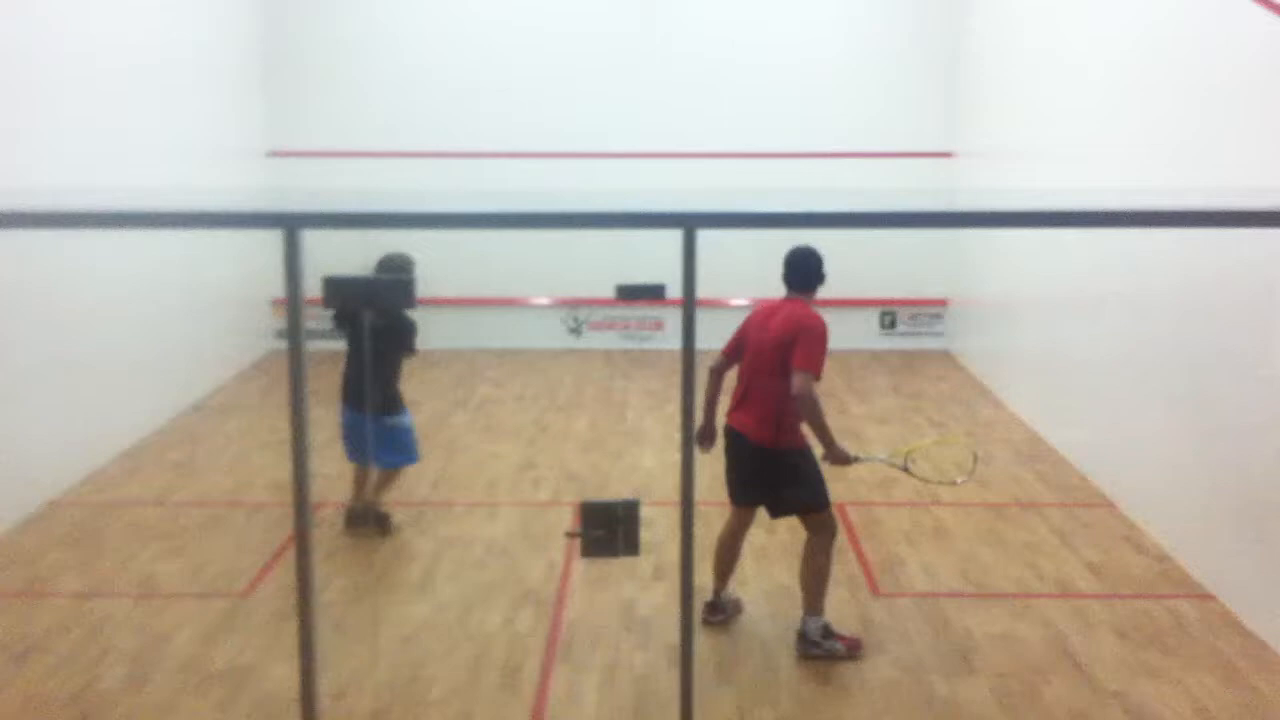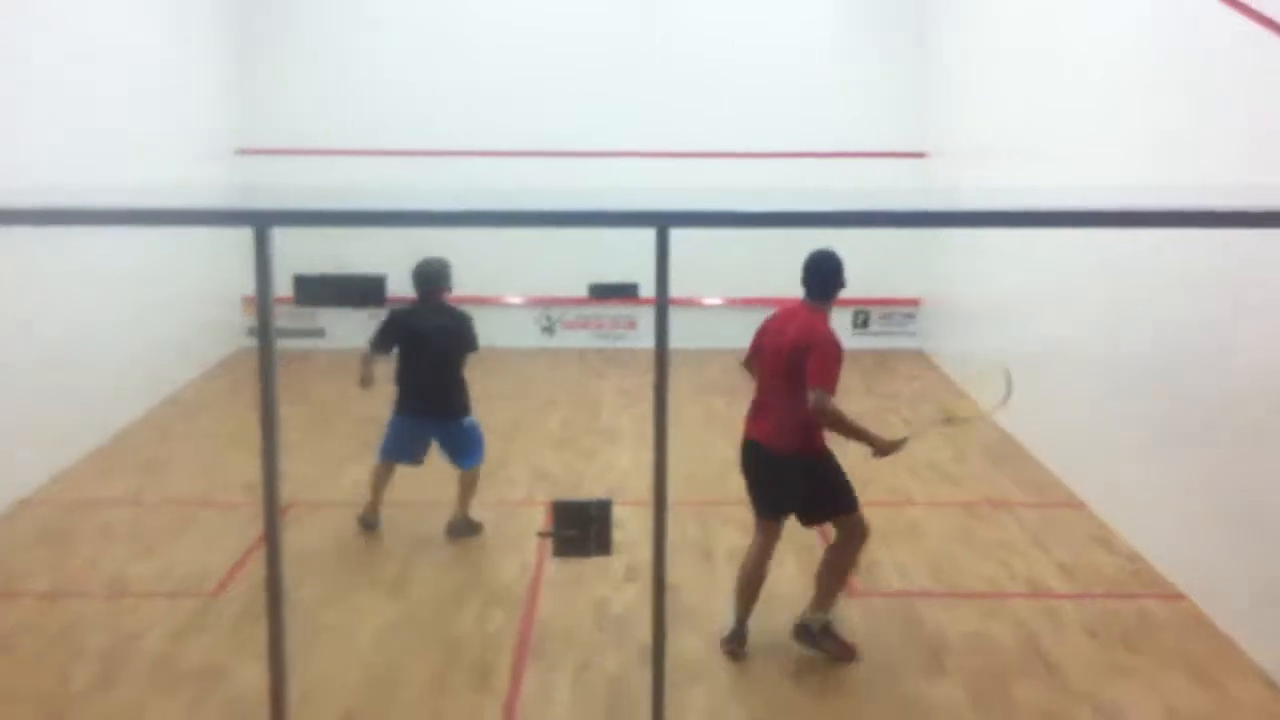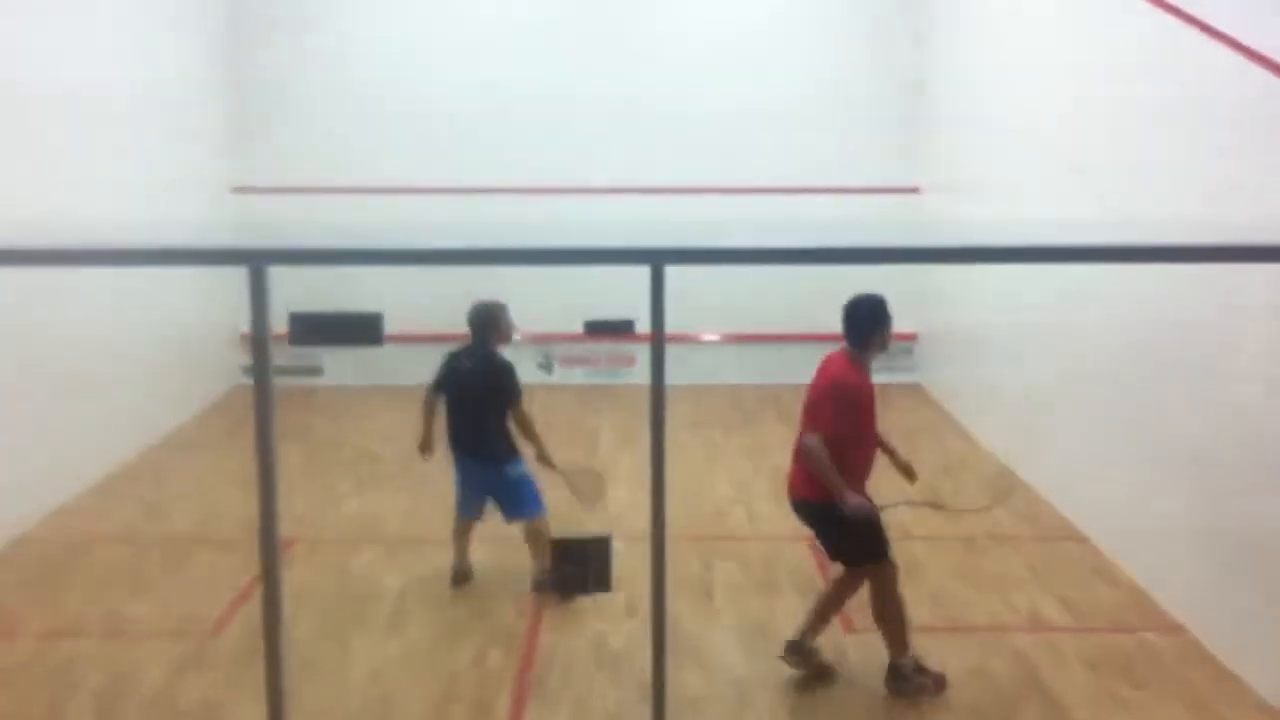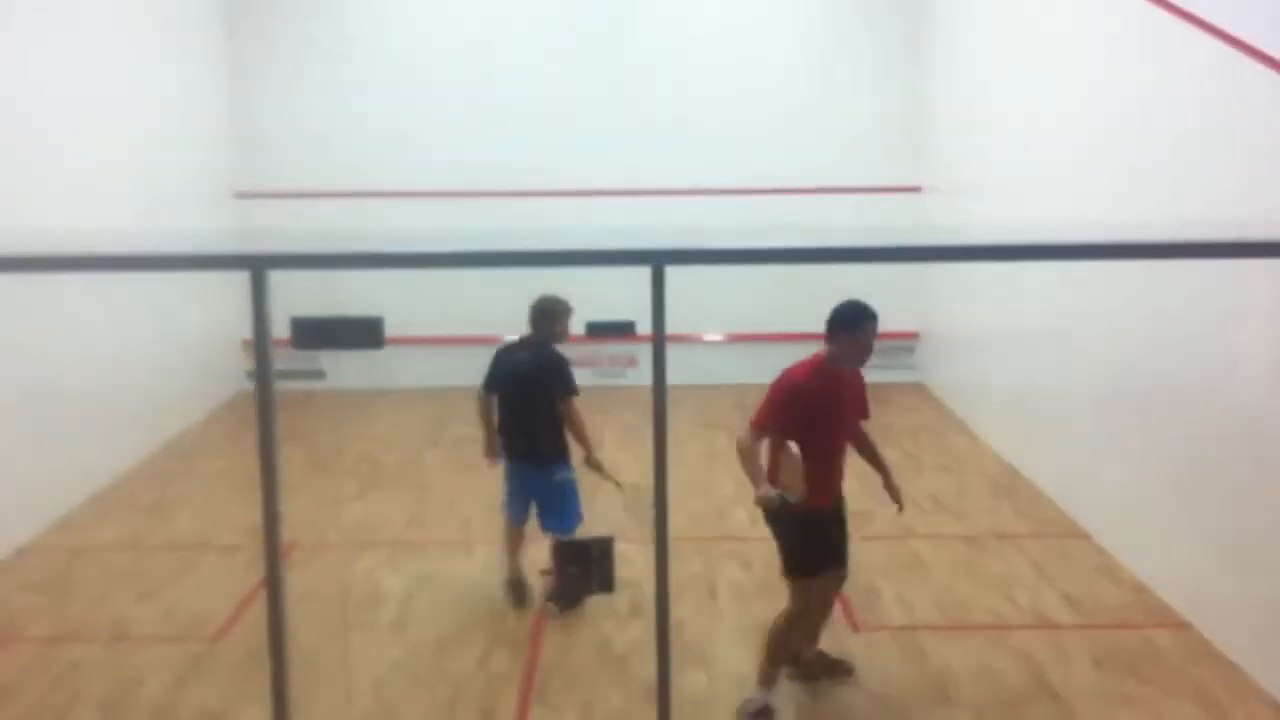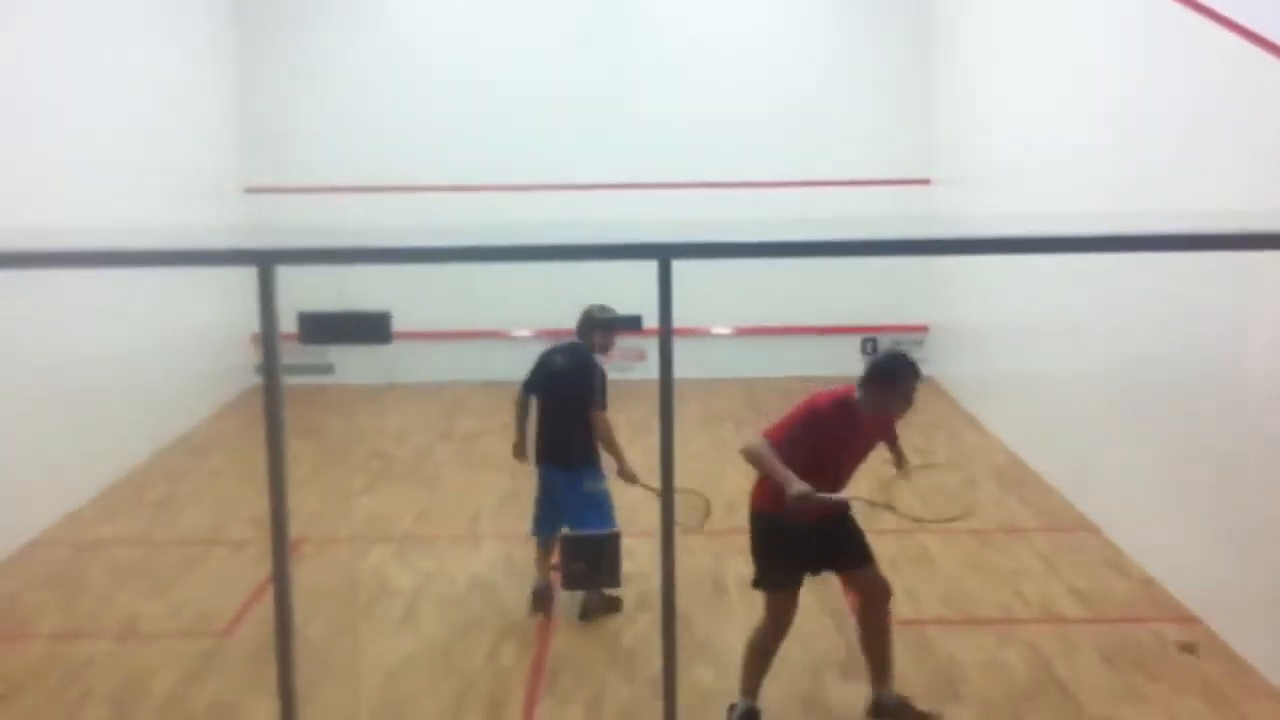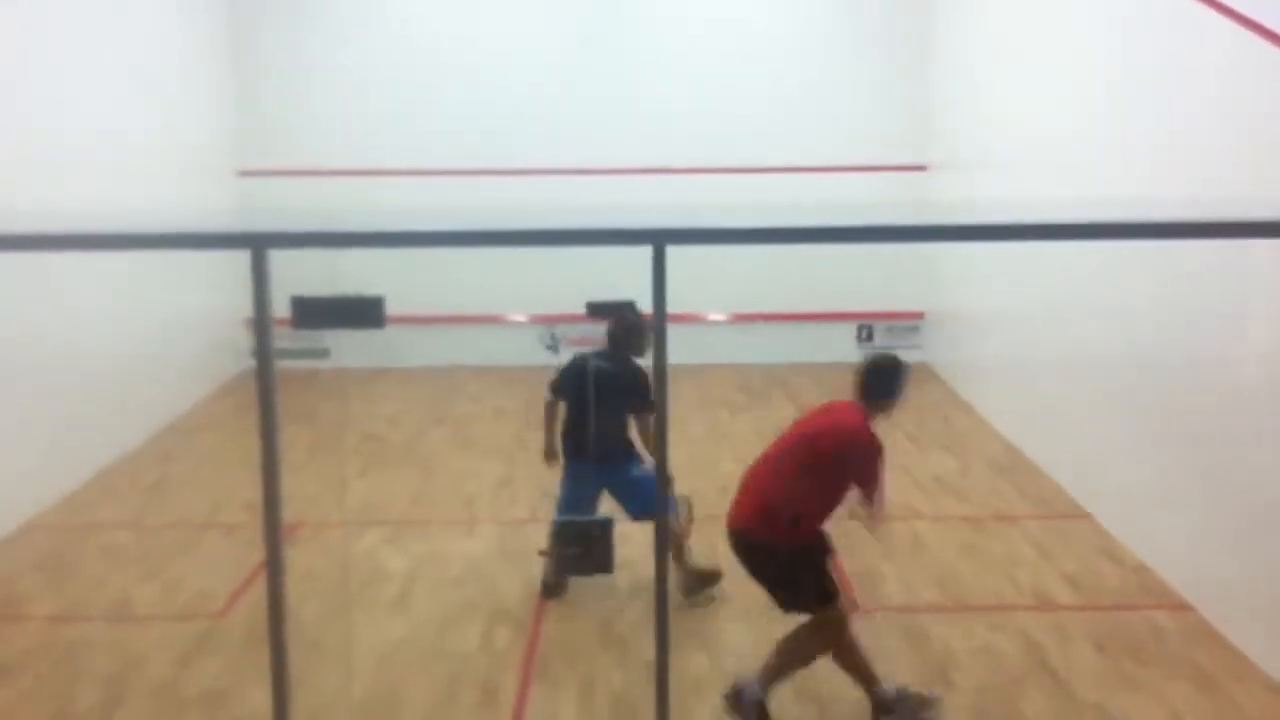
dt=0.4s
person 1, frame 1
left shoulder: (760, 314)
right shoulder: (811, 324)
left elbow: (717, 368)
right elbow: (802, 390)
left wrist: (708, 420)
right wrist: (830, 445)
left hip: (740, 433)
right hip: (778, 442)
left knee: (740, 518)
right knee: (822, 528)
left ankle: (717, 601)
right ankle: (813, 631)
person 1, frame 2
left shoulder: (777, 319)
right shoulder: (822, 338)
left elbow: (750, 364)
right elbow: (817, 405)
right wrist: (871, 439)
left hip: (757, 444)
right hip: (799, 450)
left knee: (765, 535)
right knee: (853, 530)
left ankle: (737, 630)
right ankle: (815, 621)
person 1, frame 3
left shoulder: (847, 367)
right shoulder: (844, 380)
right elbow: (810, 444)
left wrist: (892, 453)
right wrist: (847, 494)
left hip: (828, 493)
right hip: (827, 497)
left knee: (858, 571)
right knee: (884, 576)
left ankle: (802, 645)
right ankle: (902, 669)
person 1, frame 4
left shoulder: (854, 380)
right shoulder: (796, 381)
right elbow: (750, 436)
left wrist: (884, 474)
right wrist: (760, 484)
left hip: (828, 499)
right hip: (791, 504)
left knee: (830, 579)
right knee: (805, 599)
left ankle: (802, 655)
person 1, frame 5
left shoulder: (876, 414)
right shoulder: (822, 410)
right elbow: (754, 448)
left wrist: (900, 458)
right wrist: (789, 483)
left hip: (826, 508)
right hip: (779, 512)
left knee: (876, 592)
right knee: (779, 614)
person 1, frame 6
left shoulder: (830, 414)
right shoulder: (862, 440)
right elbow: (872, 499)
right wrist: (876, 513)
left hip: (749, 524)
right hip: (774, 532)
left knee: (830, 612)
right knee: (831, 621)
person 2, frame 1
left shoulder: (355, 306)
right shoulder: (403, 323)
left elbow: (339, 322)
left hip: (353, 396)
right hip: (383, 401)
left knee: (363, 455)
right knee: (401, 458)
left ankle: (358, 506)
right ankle: (369, 504)
person 2, frame 2
left shoulder: (400, 318)
right shoulder: (460, 321)
left elbow: (373, 353)
left wrist: (365, 372)
left hip: (411, 406)
right hip: (452, 406)
left knee: (389, 457)
right knee: (471, 459)
left ankle: (371, 512)
right ankle: (460, 520)
person 2, frame 3
left shoulder: (455, 360)
right shoulder: (500, 368)
left elbow: (431, 397)
right elbow: (518, 414)
left wrist: (427, 434)
right wrist: (540, 447)
left hip: (464, 451)
right hip: (497, 454)
left knee: (466, 508)
right knee: (532, 510)
left ankle: (460, 564)
right ankle: (544, 573)
person 2, frame 4
left shoulder: (504, 354)
right shoulder: (554, 361)
left elbow: (484, 399)
right elbow: (568, 411)
left wrist: (490, 438)
right wrist: (589, 451)
left hip: (514, 451)
right hip: (547, 456)
left knee: (515, 514)
right knee: (561, 523)
left ankle: (514, 576)
right ankle: (559, 584)
person 2, frame 5
left shoulder: (549, 357)
right shoulder: (591, 369)
left elbow: (522, 399)
right elbow: (598, 422)
left wrist: (520, 438)
right wrist: (622, 462)
left hip: (547, 456)
right hip: (579, 461)
left knee: (547, 524)
right knee: (595, 528)
left ankle: (542, 585)
right ankle: (593, 597)
person 2, frame 6
left shoulder: (579, 364)
right shoulder: (635, 375)
left elbow: (551, 403)
right elbow: (646, 426)
left wrist: (549, 442)
left hip: (578, 458)
right hip: (617, 458)
left knee: (567, 518)
right knee: (667, 509)
left ankle: (552, 577)
right ankle: (686, 574)
